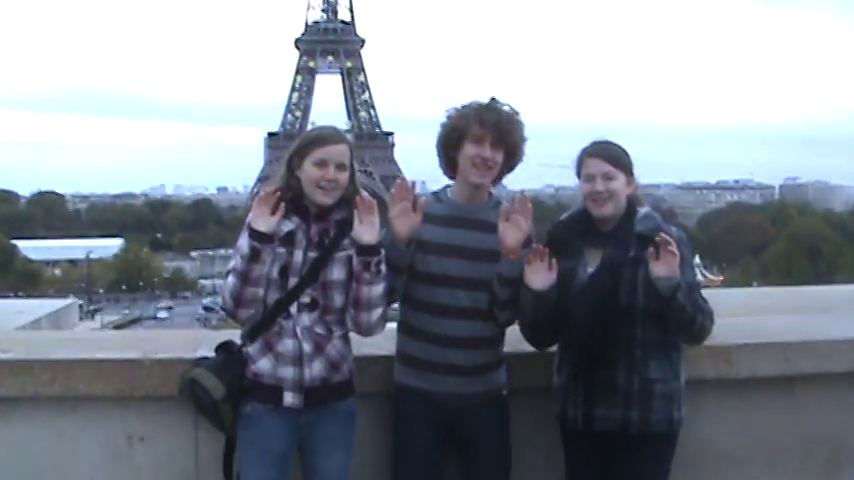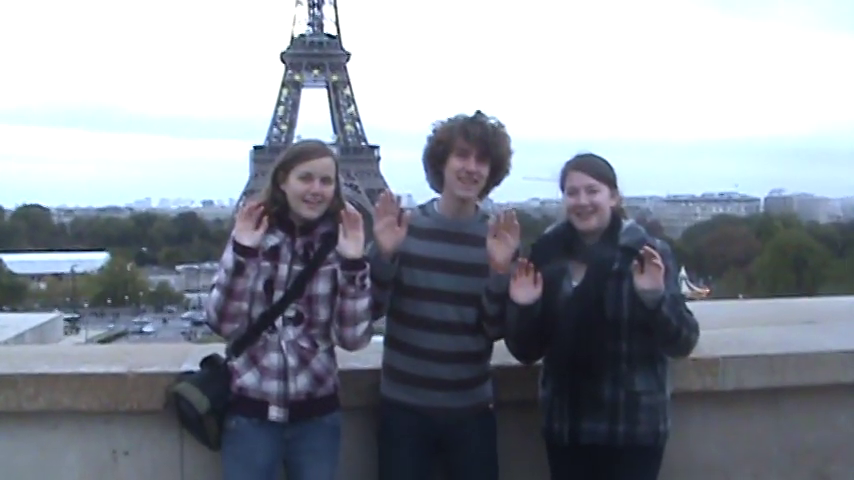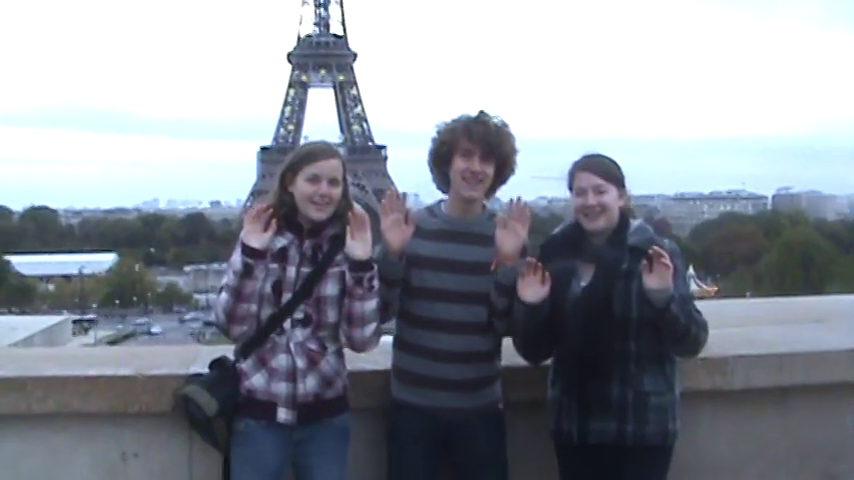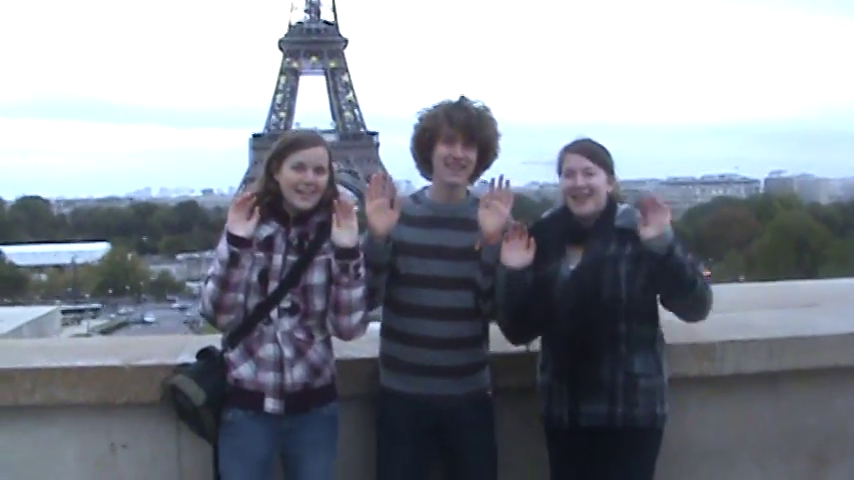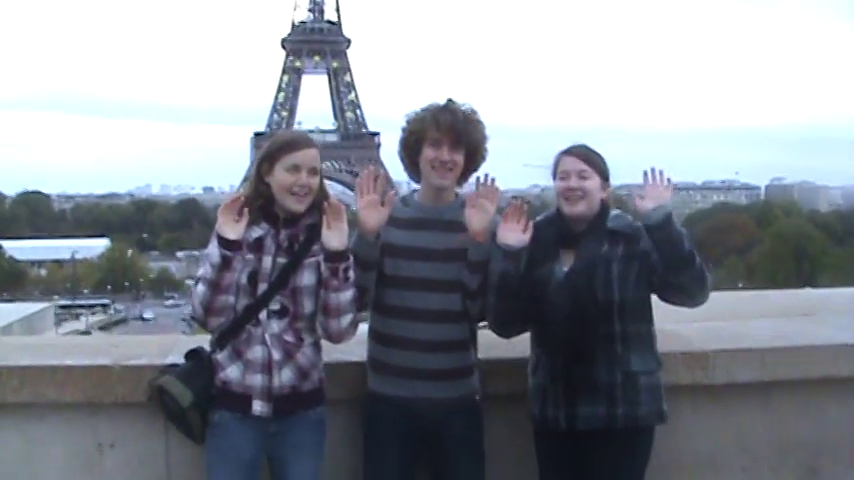
dt=0.3s
person 1, frame 1
left shoulder: (512, 223)
right shoulder: (418, 213)
left elbow: (507, 315)
left wrist: (513, 252)
right wrist: (399, 240)
left hip: (484, 392)
right hip: (418, 389)
person 1, frame 2
left shoulder: (499, 237)
right shoulder: (404, 226)
left elbow: (496, 328)
right elbow: (373, 309)
left wrist: (500, 268)
right wrist: (384, 253)
left hip: (471, 406)
right hip: (404, 403)
person 1, frame 3
left shoulder: (506, 235)
right shoulder: (413, 227)
left elbow: (507, 325)
right elbow: (381, 310)
left wrist: (508, 260)
right wrist: (392, 253)
left hip: (480, 407)
right hip: (414, 405)
person 1, frame 4
left shoulder: (490, 219)
right shoulder: (397, 214)
left elbow: (494, 307)
right elbow: (368, 297)
left wrist: (493, 240)
right wrist: (377, 236)
left hip: (469, 394)
right hip: (402, 393)
person 1, frame 5
left shoulder: (480, 222)
right shoulder: (385, 218)
left elbow: (481, 310)
right elbow: (357, 300)
left wrist: (481, 241)
right wrist: (367, 235)
left hip: (456, 398)
right hip: (389, 396)
person 2, frame 1
left shoulder: (354, 229)
right shoulder: (268, 220)
left elbow: (368, 324)
right elbow: (239, 311)
left wrist: (369, 250)
right wrist: (257, 238)
left hip: (331, 402)
right hip: (266, 398)
person 2, frame 2
left shoulder: (339, 244)
right shoulder: (253, 234)
left elbow: (353, 337)
right elbow: (224, 324)
left wrist: (353, 263)
right wrist: (242, 252)
left hip: (317, 416)
right hip: (251, 413)
person 2, frame 3
left shoulder: (346, 247)
right shoulder: (261, 238)
left elbow: (361, 339)
right elbow: (233, 326)
left wrist: (361, 265)
right wrist: (250, 255)
left hip: (325, 418)
right hip: (259, 415)
person 2, frame 4
left shoulder: (333, 235)
right shoulder: (247, 227)
left elbow: (349, 327)
right elbow: (220, 316)
left wrist: (347, 253)
right wrist: (236, 244)
left hip: (313, 407)
right hip: (247, 405)
person 2, frame 5
left shoulder: (322, 236)
right shoulder: (236, 229)
left elbow: (338, 331)
right elbow: (210, 318)
left wrist: (337, 256)
right wrist: (226, 246)
left hip: (301, 409)
right hip: (235, 406)
person 3, frame 1
left shoulder: (662, 241)
right shoulder: (564, 242)
left elbow: (697, 330)
right elbow: (542, 338)
left wrist: (670, 284)
right wrist: (537, 294)
left hip: (647, 415)
right hip: (580, 412)
person 3, frame 2
left shoulder: (647, 254)
right shoulder: (548, 254)
left elbow: (682, 342)
right elbow: (527, 352)
left wrist: (655, 297)
right wrist: (522, 308)
left hip: (633, 427)
right hip: (566, 426)
person 3, frame 3
left shoulder: (654, 254)
right shoulder: (556, 255)
left elbow: (692, 342)
right elbow: (535, 351)
left wrist: (664, 296)
right wrist: (530, 307)
left hip: (642, 426)
right hip: (574, 426)
person 3, frame 4
left shoulder: (638, 237)
right shoulder: (546, 239)
left elbow: (695, 306)
right elbow: (519, 332)
left wrist: (663, 245)
right wrist: (513, 275)
left hip: (631, 410)
right hip: (563, 410)
person 3, frame 5
left shoulder: (634, 239)
right shoulder: (538, 244)
left elbow: (692, 291)
right elbow: (506, 324)
left wrist: (663, 222)
right wrist: (507, 255)
left hip: (622, 412)
right hip: (555, 413)
